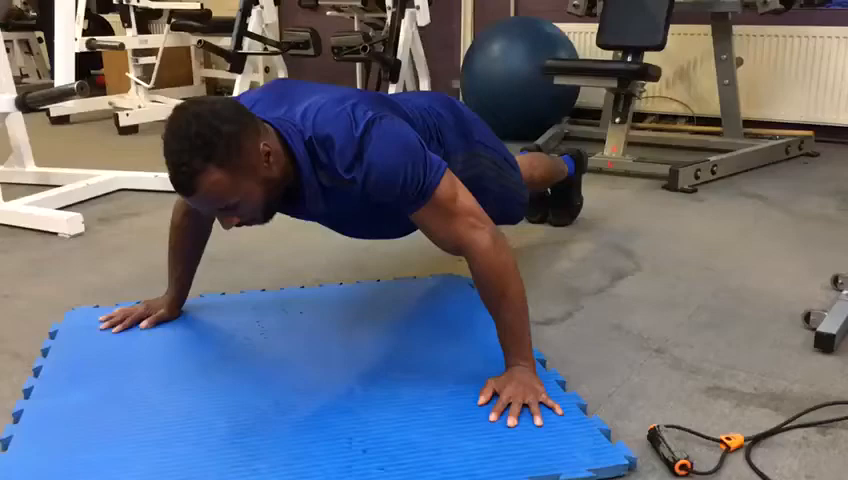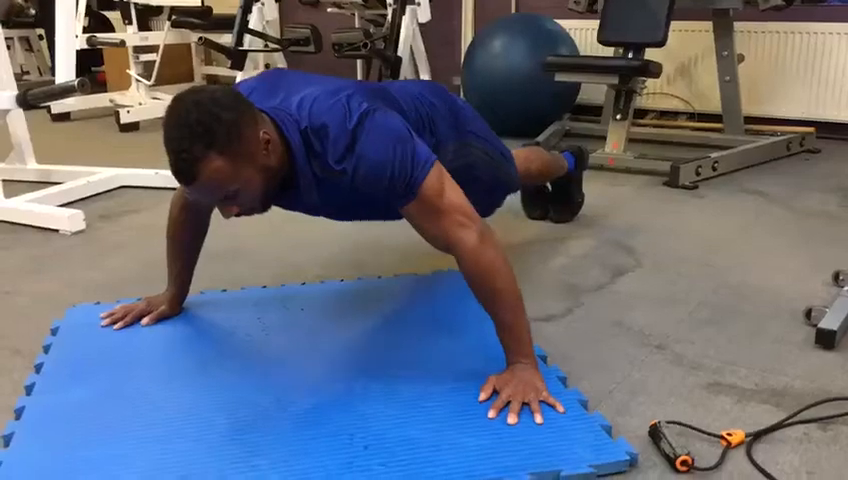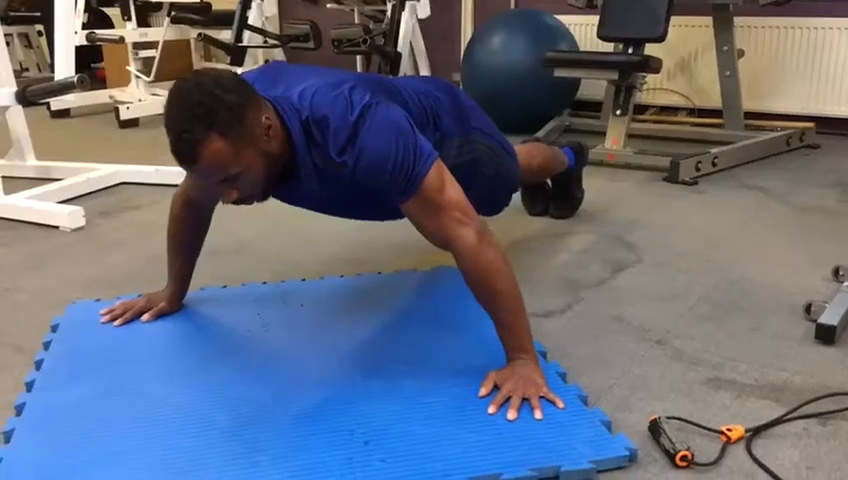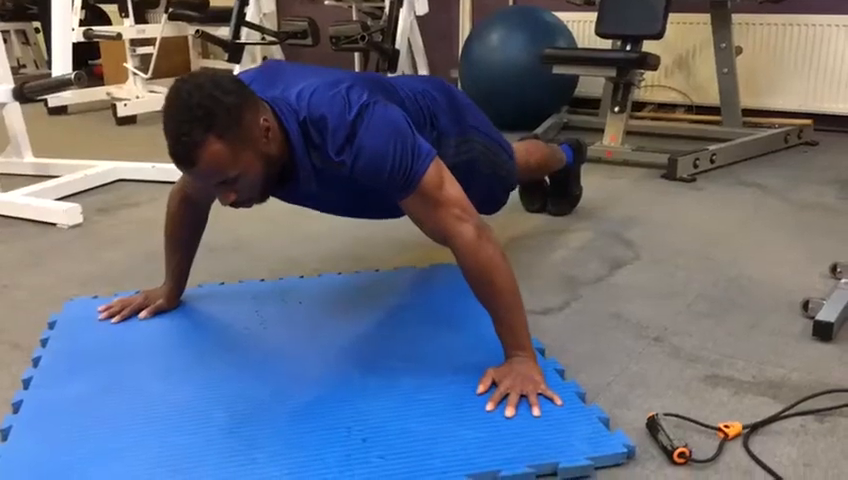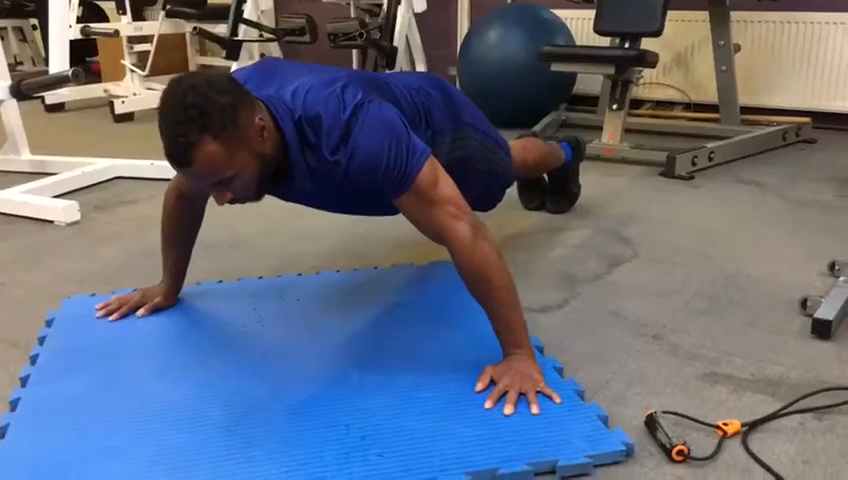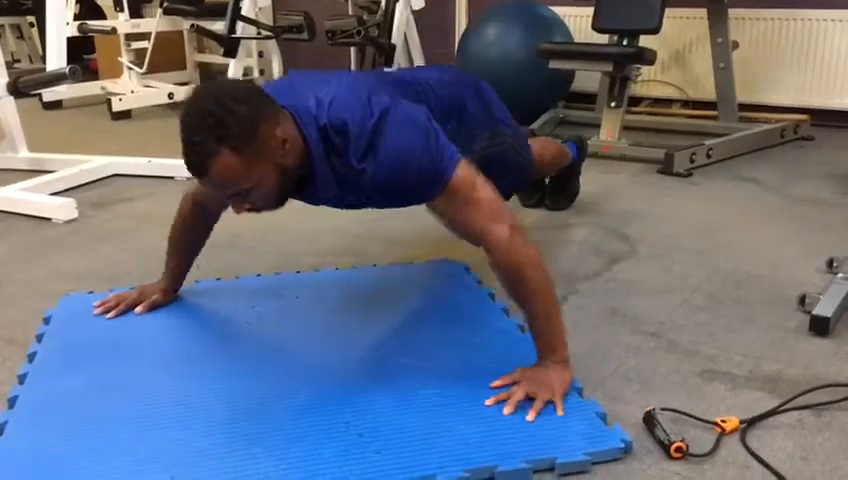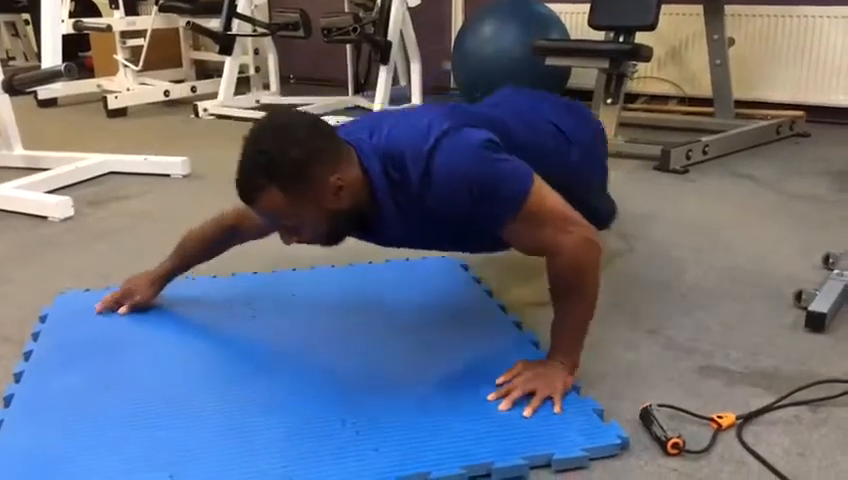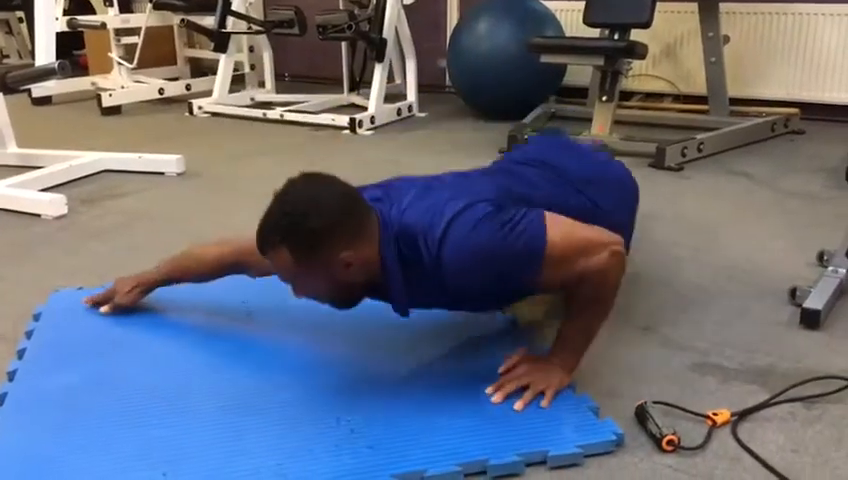
dt=0.3s
person 1, frame 1
left shoulder: (363, 150)
right shoulder: (228, 138)
left elbow: (482, 240)
right elbow: (190, 211)
left wrist: (521, 366)
right wrist: (173, 299)
left hip: (450, 144)
right hip: (405, 160)
left knee: (512, 194)
left ankle: (566, 168)
right ankle: (558, 169)
person 1, frame 2
left shoulder: (357, 141)
right shoulder: (225, 132)
left elbow: (469, 239)
right elbow: (189, 206)
left wrist: (522, 364)
right wrist: (173, 295)
left hip: (443, 134)
right hip: (398, 143)
left knee: (508, 176)
right knee: (506, 174)
left ankle: (565, 164)
right ankle: (551, 173)
person 1, frame 3
left shoulder: (359, 133)
right shoulder: (224, 124)
left elbow: (467, 237)
right elbow: (191, 201)
left wrist: (522, 360)
right wrist: (174, 291)
left hip: (447, 131)
right hip: (402, 143)
left knee: (508, 174)
right knee: (510, 171)
left ankle: (565, 160)
right ankle: (551, 170)
person 1, frame 4
left shoulder: (357, 132)
right shoulder: (223, 125)
left elbow: (466, 233)
right elbow: (187, 198)
left wrist: (521, 357)
right wrist: (171, 288)
left hip: (444, 129)
left knee: (506, 173)
right knee: (494, 175)
left ankle: (564, 157)
right ankle: (555, 159)
person 1, frame 5
left shoulder: (352, 132)
right shoulder: (218, 125)
left elbow: (462, 233)
right elbow: (183, 195)
left wrist: (519, 356)
right wrist: (169, 286)
left hip: (437, 126)
right hip: (392, 138)
left knee: (501, 170)
left ankle: (562, 155)
right ankle: (541, 164)
person 1, frame 6
left shoulder: (378, 137)
right shoulder: (237, 138)
left elbow: (501, 233)
right elbow: (200, 204)
left wrist: (554, 362)
right wrist: (168, 283)
left hip: (463, 114)
left knee: (517, 167)
right knee: (507, 169)
left ankle: (567, 155)
right ankle: (558, 155)
person 1, frame 7
left shoulder: (442, 171)
right shoulder: (320, 173)
left elbow: (577, 241)
right elbow: (233, 222)
left wrist: (560, 363)
right wrist: (158, 276)
left hip: (560, 136)
right hip: (501, 122)
left knee: (594, 213)
left ankle: (591, 198)
person 1, frame 8
left shoulder: (460, 249)
right shoulder: (353, 223)
left elbow: (605, 252)
right elbow: (235, 252)
left wrist: (560, 363)
right wrist: (147, 280)
left hip: (595, 192)
right hip: (525, 171)
